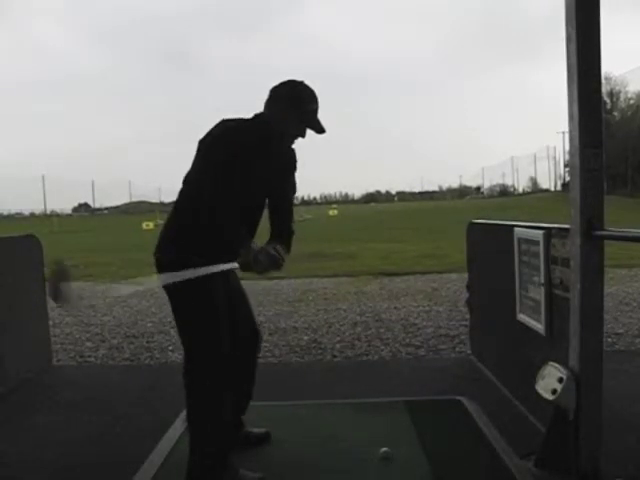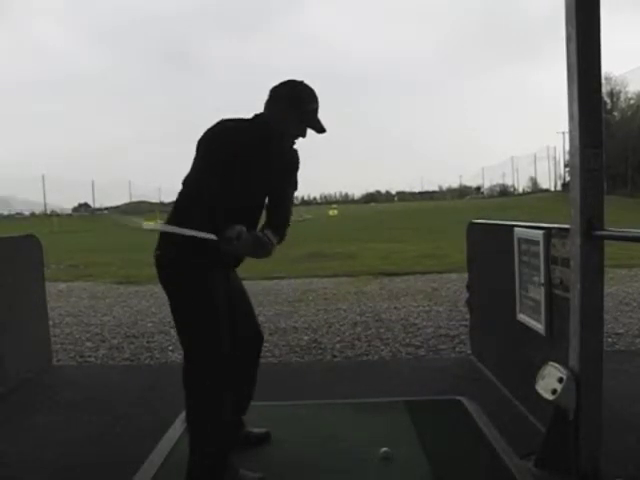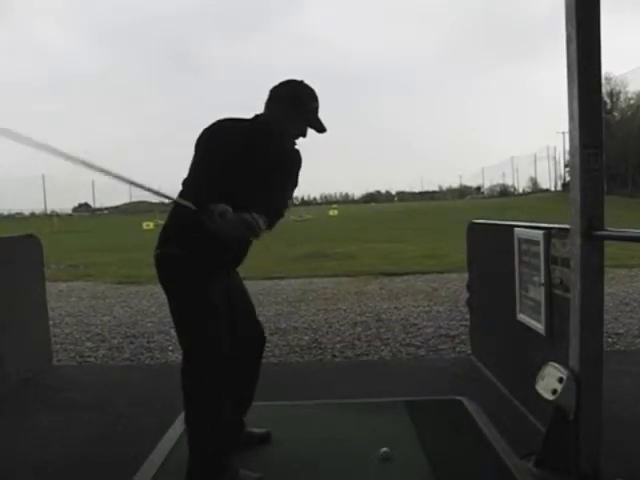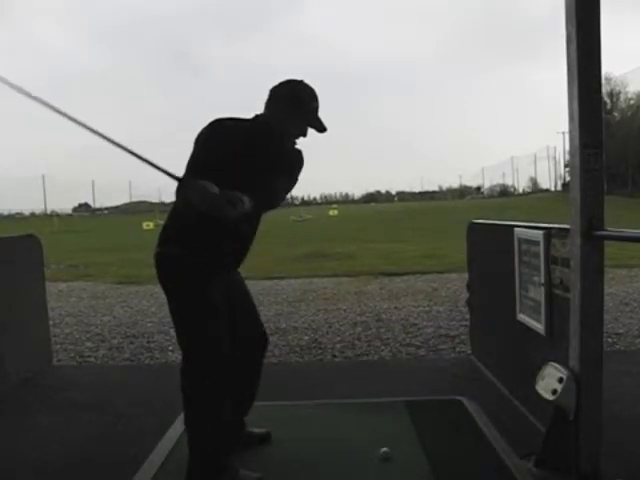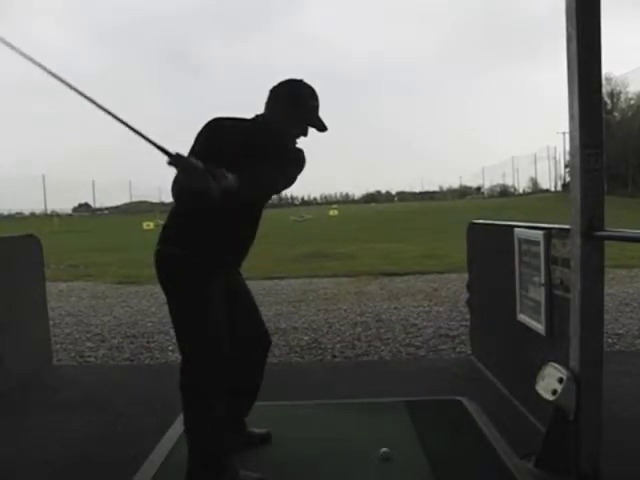
dt=0.2s
person 1, frame 1
left shoulder: (281, 156)
right shoulder: (226, 138)
left elbow: (282, 207)
right elbow: (208, 206)
left wrist: (278, 245)
right wrist: (243, 249)
left hip: (217, 261)
right hip: (186, 258)
left knee: (244, 341)
right knee: (210, 357)
left ankle: (228, 428)
person 1, frame 2
left shoulder: (284, 157)
right shoulder: (224, 136)
left elbow: (281, 205)
right elbow: (200, 199)
left wrist: (271, 235)
right wrist: (228, 232)
left hip: (218, 260)
right hip: (186, 258)
left knee: (246, 341)
right knee: (209, 357)
left ankle: (229, 428)
person 1, frame 3
left shoulder: (286, 157)
right shoulder: (223, 135)
left elbow: (278, 201)
right elbow: (195, 192)
left wrist: (257, 219)
right wrist: (215, 212)
left hip: (219, 261)
right hip: (186, 258)
left knee: (248, 342)
right knee: (208, 357)
left ankle: (229, 428)
person 1, frame 4
left shoulder: (288, 157)
right shoulder: (222, 134)
left elbow: (272, 193)
right elbow: (187, 189)
left wrist: (243, 202)
right wrist: (202, 194)
left hip: (221, 263)
right hip: (185, 258)
left knee: (250, 342)
right knee: (208, 357)
left ankle: (229, 429)
person 1, frame 5
left shoulder: (290, 157)
right shoulder: (221, 132)
left elbow: (265, 184)
right elbow: (182, 192)
left wrist: (228, 181)
right wrist: (193, 176)
left hip: (222, 263)
right hip: (185, 258)
left knee: (252, 342)
right knee: (207, 358)
left ankle: (230, 428)
